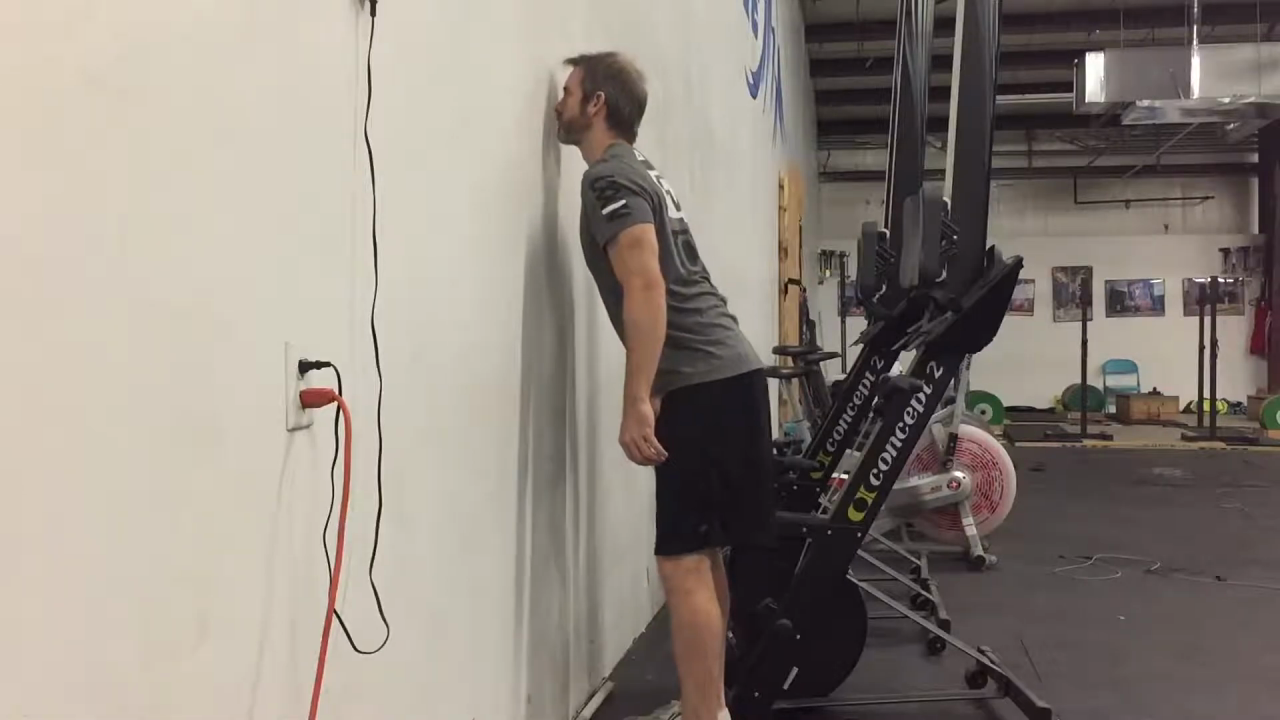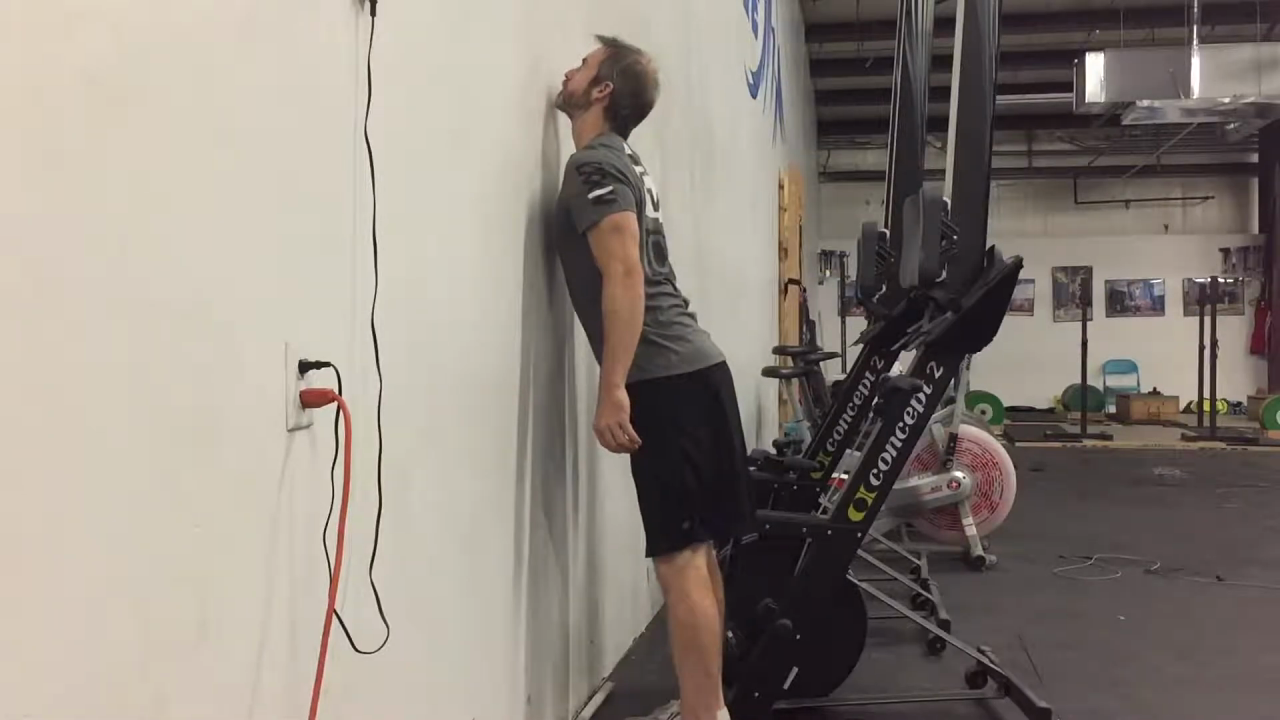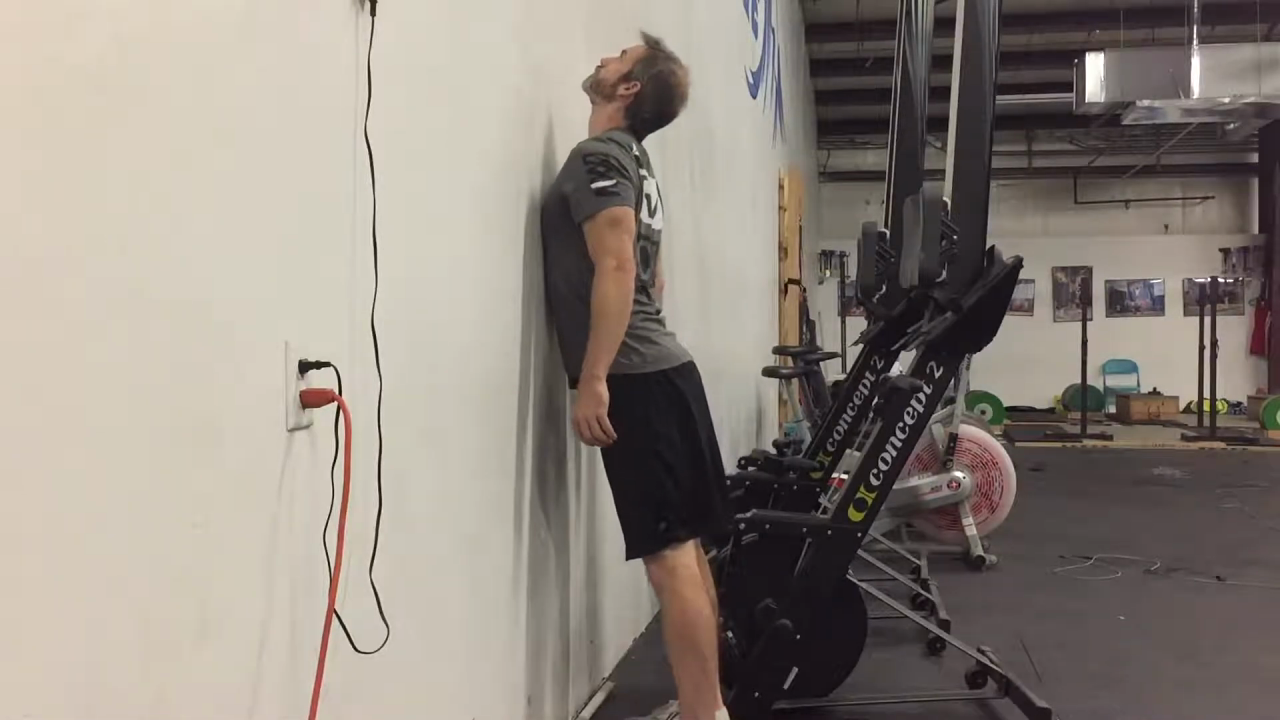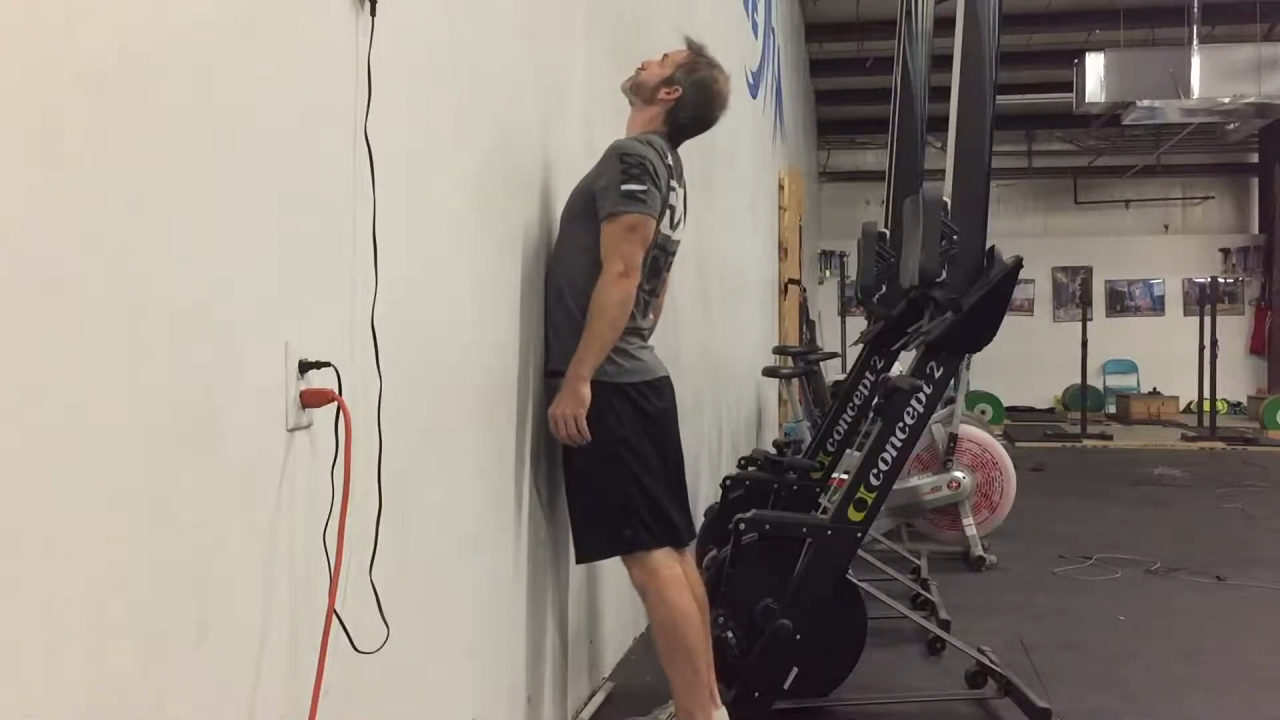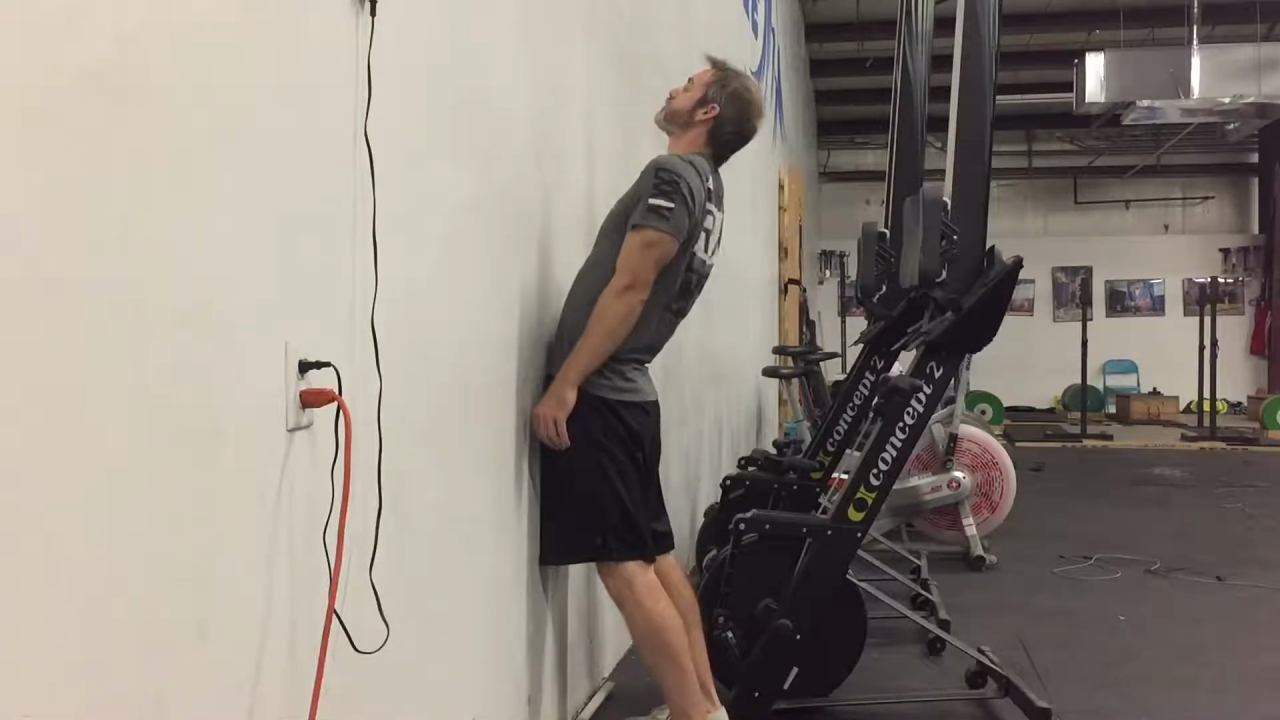
dt=1s
person 1, frame 1
left shoulder: (608, 178)
right shoulder: (636, 171)
left elbow: (646, 288)
left wrist: (636, 404)
right wrist: (654, 394)
left hip: (705, 385)
right hip: (725, 373)
left knee: (683, 563)
right knee: (701, 554)
person 1, frame 2
left shoulder: (592, 165)
right shoulder: (621, 162)
left elbow: (624, 276)
left wrist: (612, 389)
right wrist: (624, 382)
left hip: (667, 379)
right hip: (692, 368)
left knee: (679, 556)
right knee: (696, 549)
person 1, frame 3
left shoulder: (598, 157)
right shoulder: (630, 161)
left elbow: (615, 269)
left wrist: (593, 380)
left hip: (636, 380)
right hip: (662, 369)
left knee: (668, 552)
right knee: (684, 546)
person 1, frame 4
left shoulder: (632, 157)
right shoulder: (663, 166)
left elbow: (619, 274)
left wrist: (576, 379)
left hip: (609, 387)
right hip: (637, 379)
left knee: (648, 555)
right knee: (668, 549)
person 1, frame 5
left shoulder: (672, 174)
right shoulder: (706, 188)
left elbow: (628, 289)
left wrist: (564, 384)
left hip: (598, 395)
right hip: (627, 394)
left knee: (623, 564)
right knee: (652, 555)
